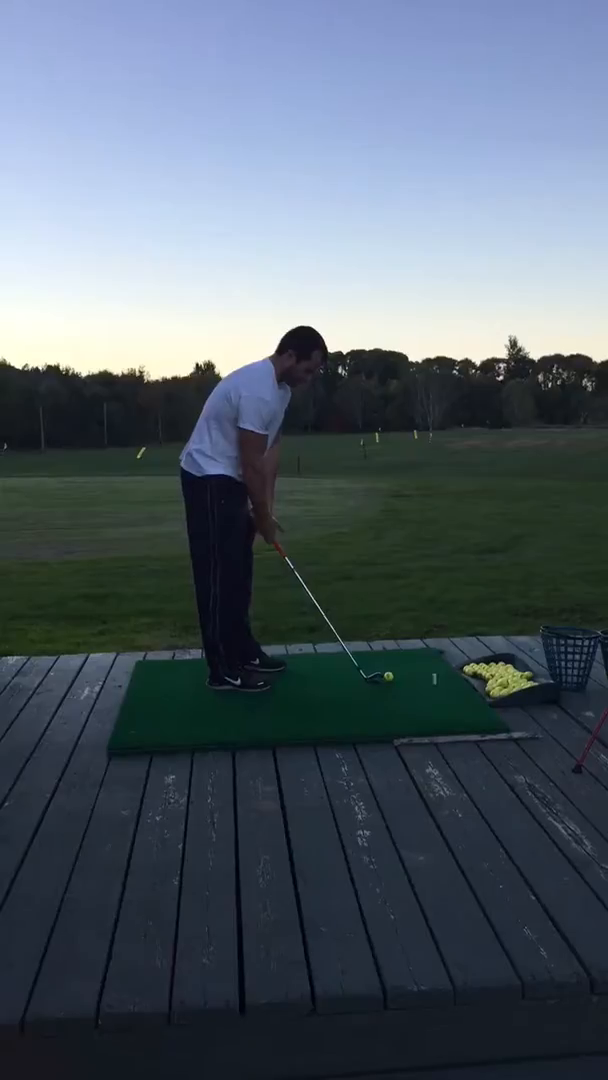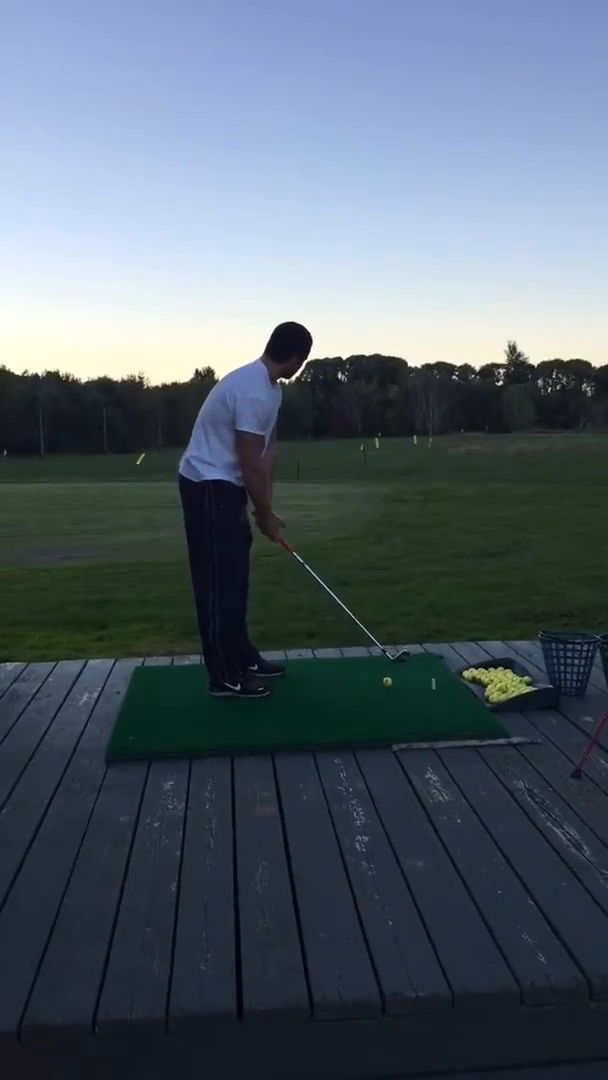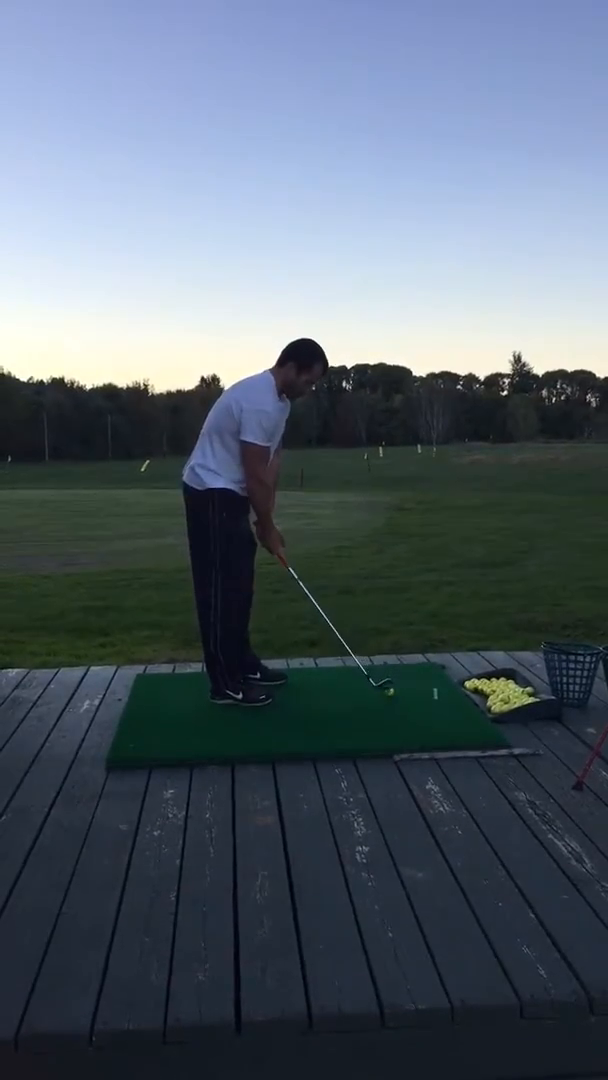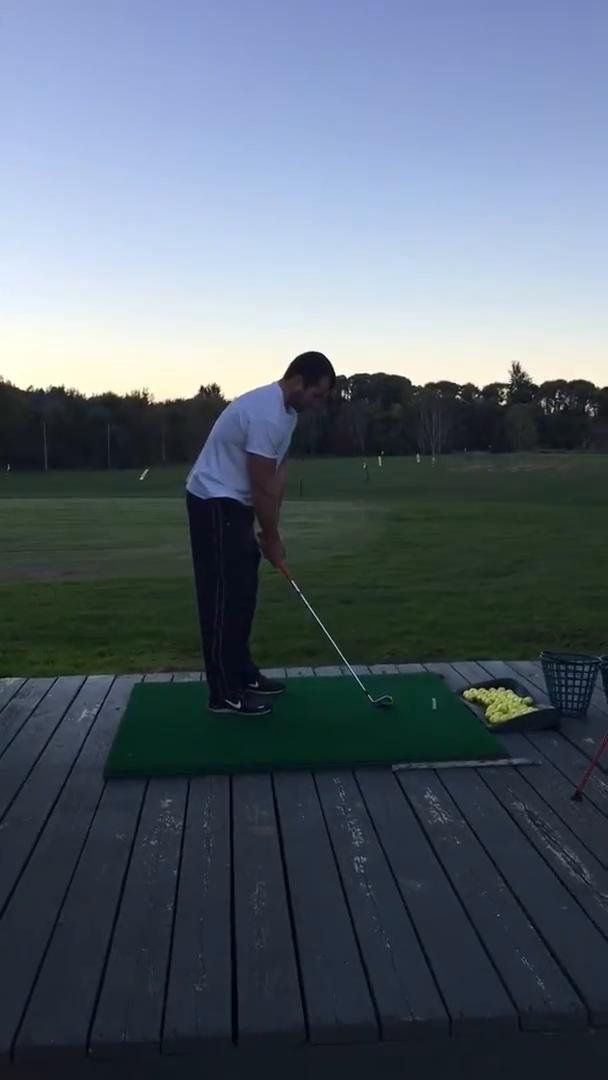
dt=1s
person 1, frame 1
left shoulder: (279, 388)
right shoulder: (257, 390)
left elbow: (270, 450)
right elbow: (252, 464)
left wrist: (267, 507)
right wrist: (263, 516)
left hip: (227, 481)
right hip: (209, 480)
left knee: (238, 571)
right knee: (221, 574)
left ankle: (243, 652)
right ankle: (224, 670)
person 1, frame 2
left shoulder: (268, 388)
right shoulder: (253, 392)
left elbow: (267, 452)
right elbow: (251, 464)
left wrist: (266, 507)
right wrist: (266, 516)
left hip: (225, 486)
right hip: (208, 486)
left knee: (235, 576)
right knee: (219, 580)
left ankle: (242, 657)
right ankle: (224, 676)
person 1, frame 3
left shoulder: (277, 400)
right shoulder: (259, 402)
left elbow: (271, 464)
right elbow: (256, 476)
left wrist: (267, 520)
right wrist: (268, 528)
left hip: (229, 494)
right hip: (212, 494)
left knee: (239, 584)
right knee: (221, 588)
left ankle: (243, 664)
right ankle: (225, 684)
person 1, frame 4
left shoulder: (284, 411)
right shoulder: (267, 414)
left elbow: (276, 476)
right elbow: (262, 486)
left wrist: (270, 531)
right wrist: (272, 538)
left hip: (233, 503)
right hip: (214, 503)
left knee: (242, 592)
right knee: (223, 596)
left ankle: (242, 674)
right ankle: (224, 693)
